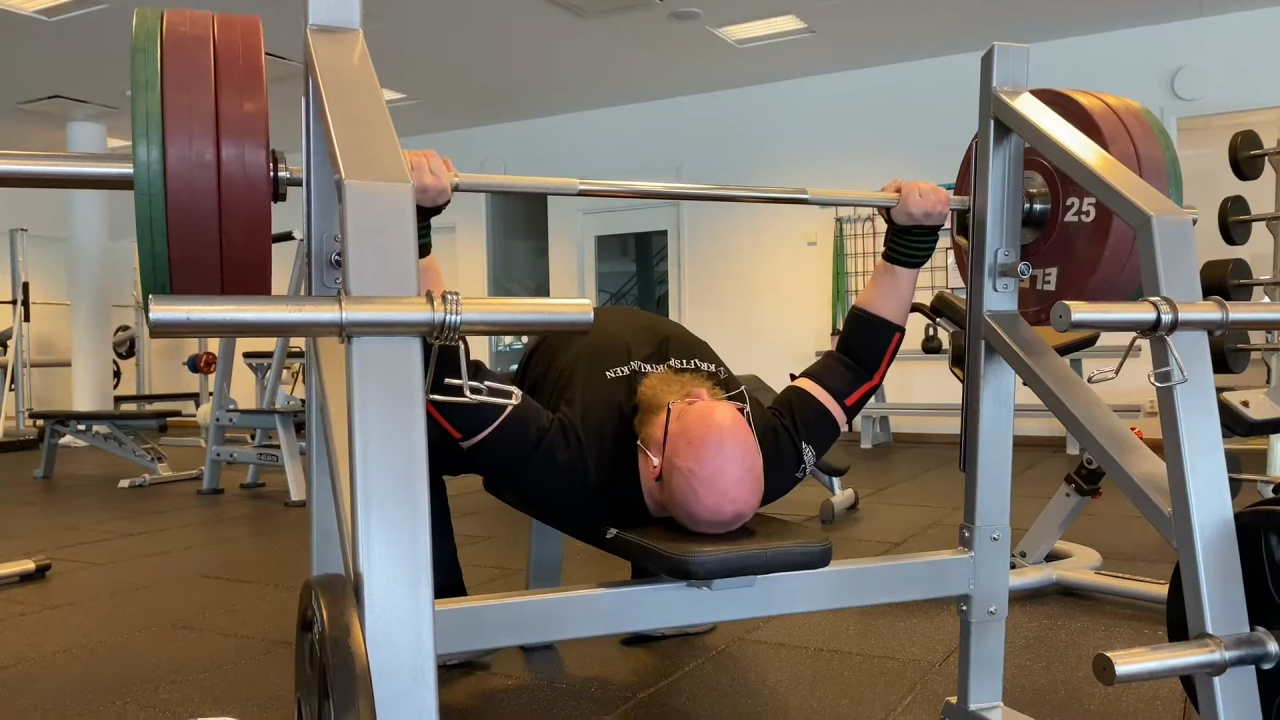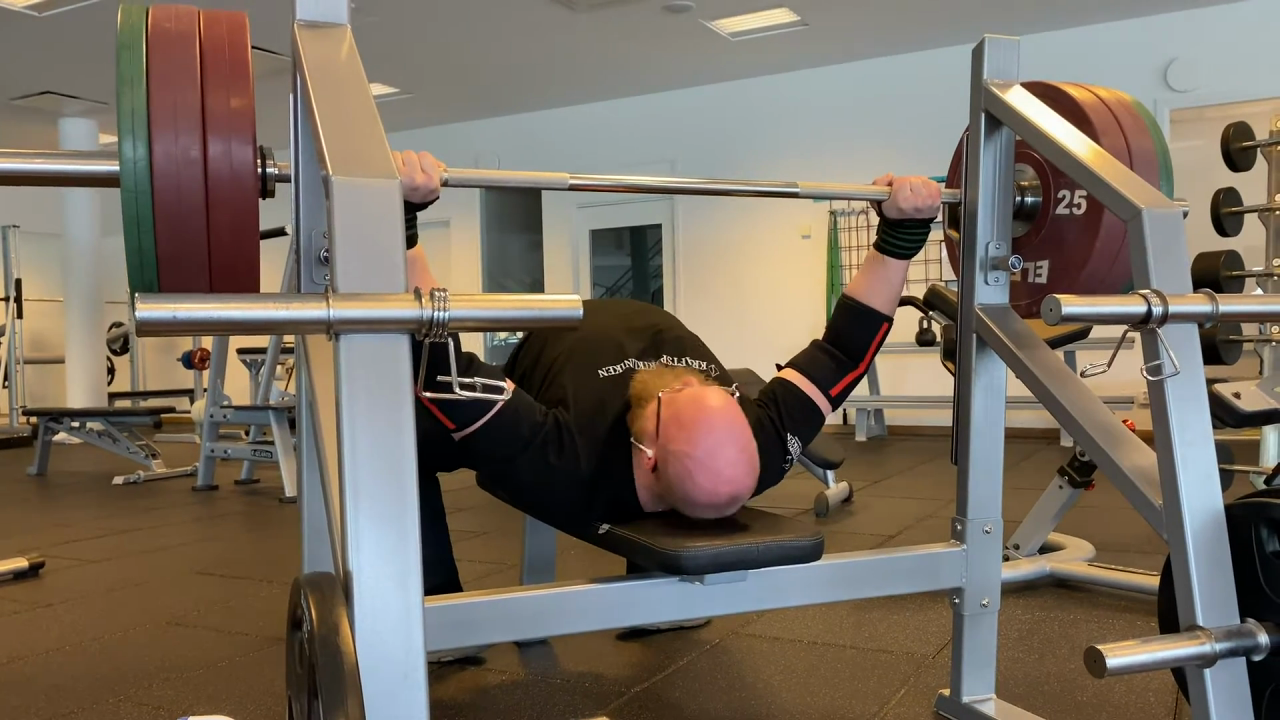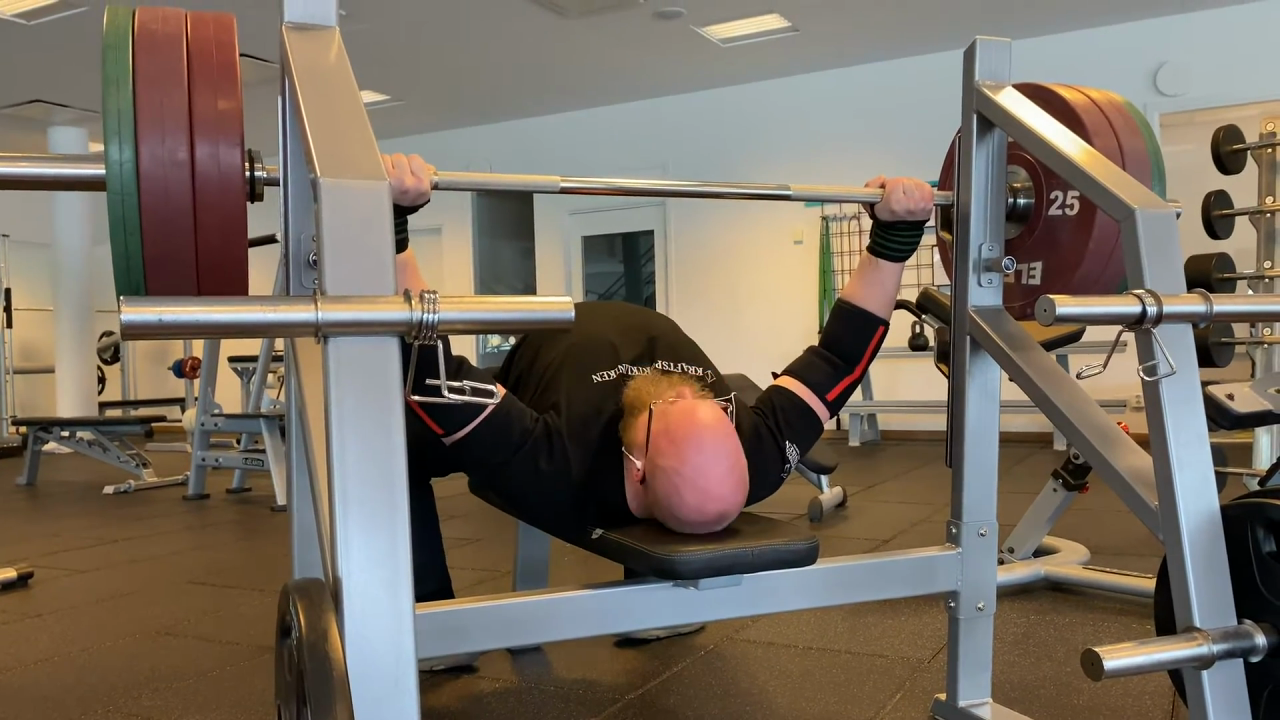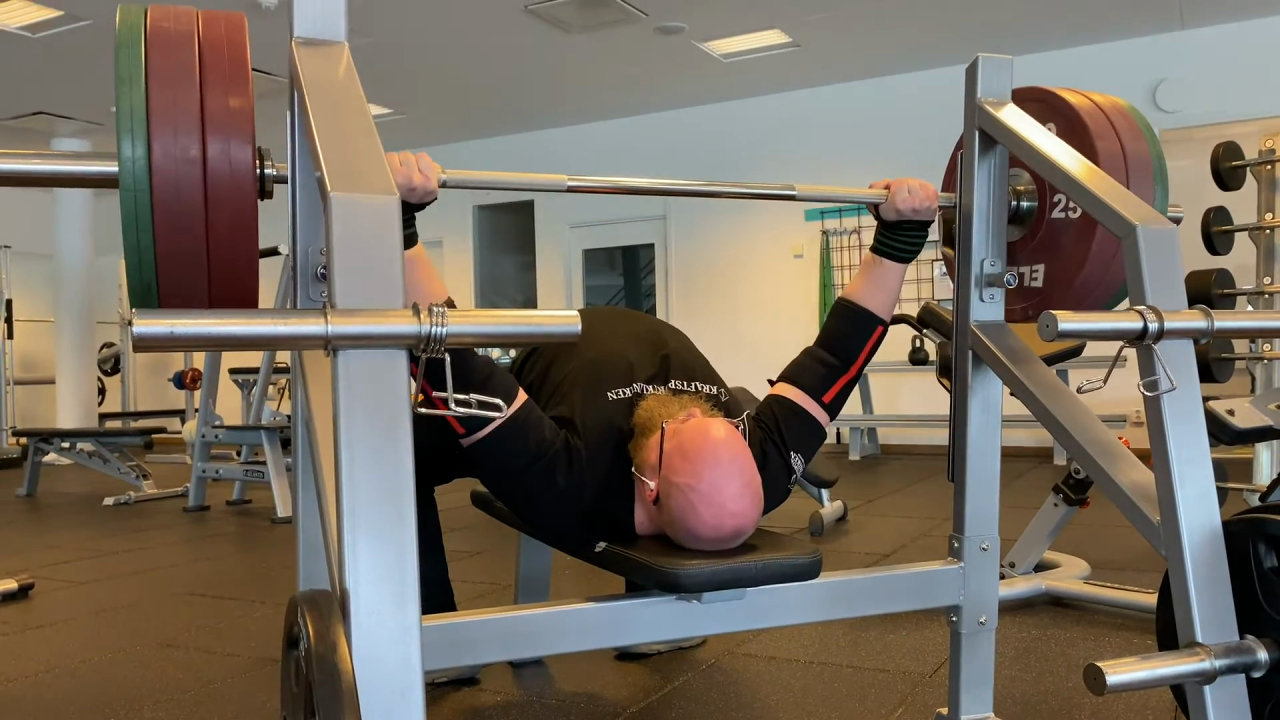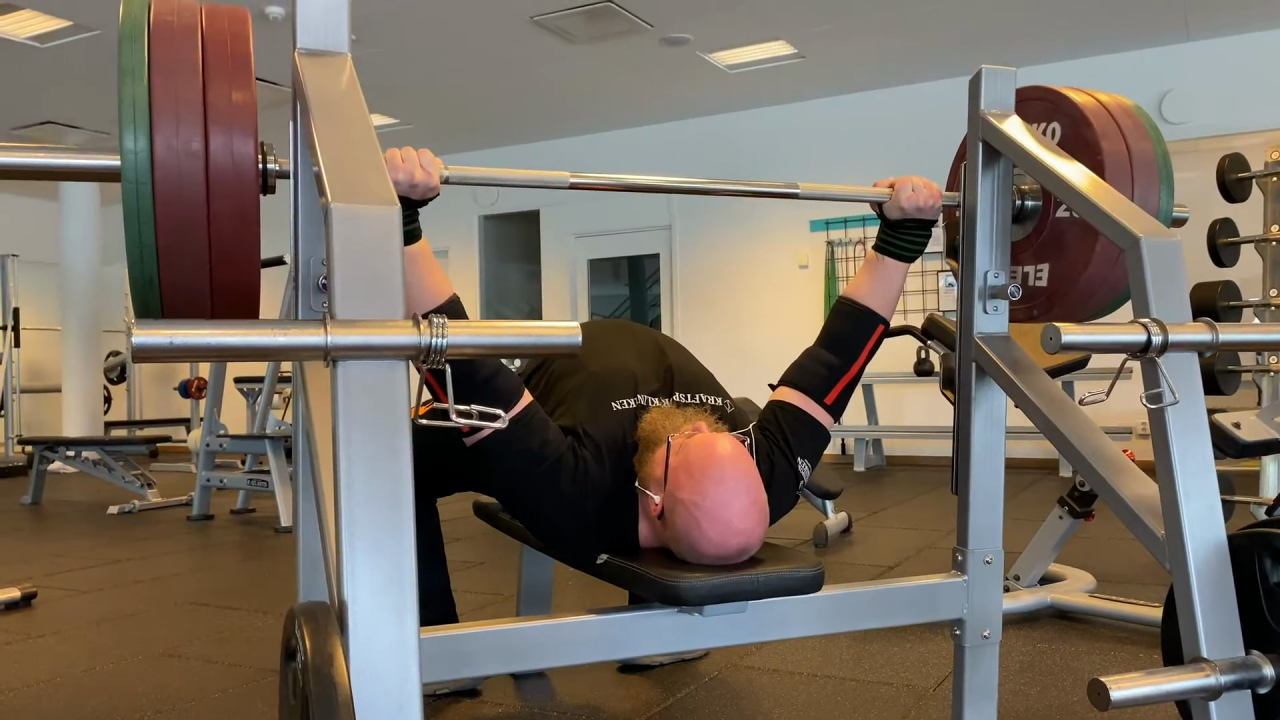
dt=1s
person 1, frame 1
left shoulder: (565, 470)
right shoulder: (774, 463)
left elbow: (439, 374)
right elbow: (860, 359)
left wrist: (416, 218)
right wrist: (912, 238)
person 1, frame 2
left shoulder: (564, 476)
right shoulder: (763, 460)
left elbow: (432, 366)
right elbow: (845, 354)
left wrist: (400, 221)
right wrist: (898, 236)
person 1, frame 3
left shoulder: (554, 476)
right shoulder: (759, 463)
left elbow: (425, 368)
right elbow: (842, 355)
left wrist: (396, 220)
right wrist: (895, 235)
person 1, frame 4
left shoulder: (565, 489)
right shoulder: (767, 470)
left elbow: (448, 359)
right elbow: (838, 357)
left wrist: (399, 219)
right wrist: (901, 236)
person 1, frame 5
left shoulder: (571, 498)
right shoulder: (772, 479)
left elbow: (457, 360)
right elbow: (837, 359)
left wrist: (402, 216)
right wrist: (904, 234)
